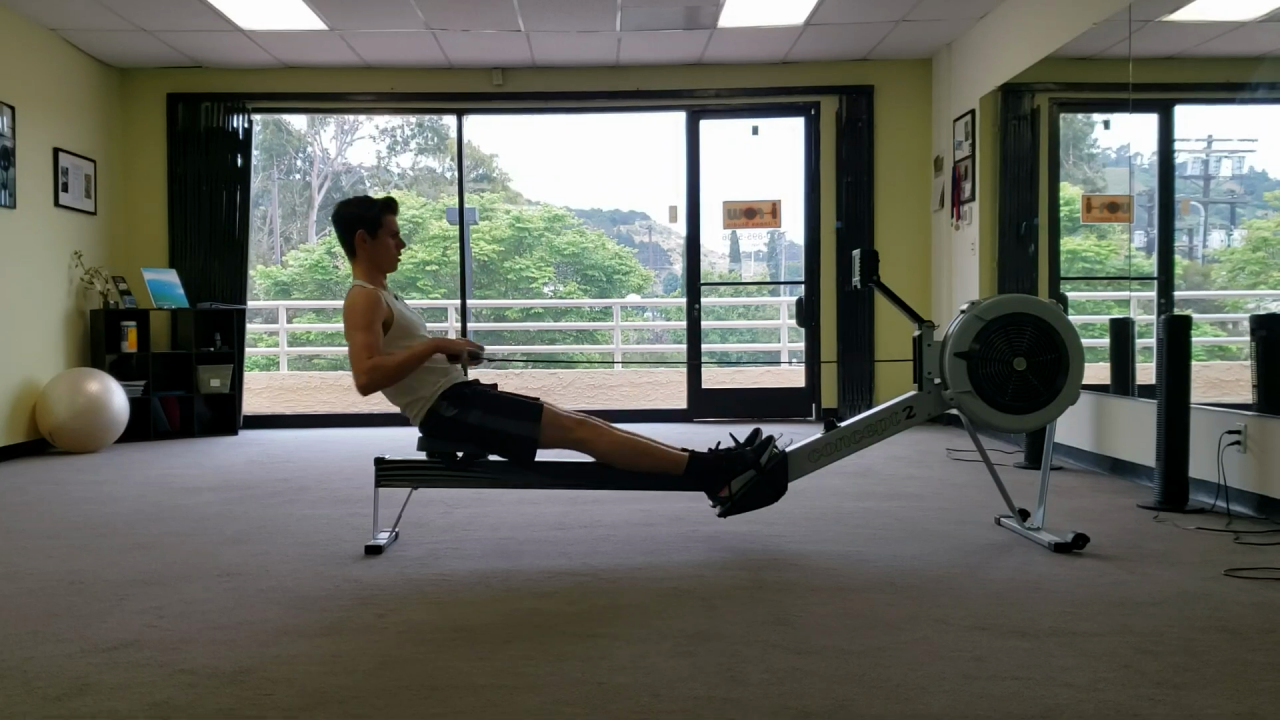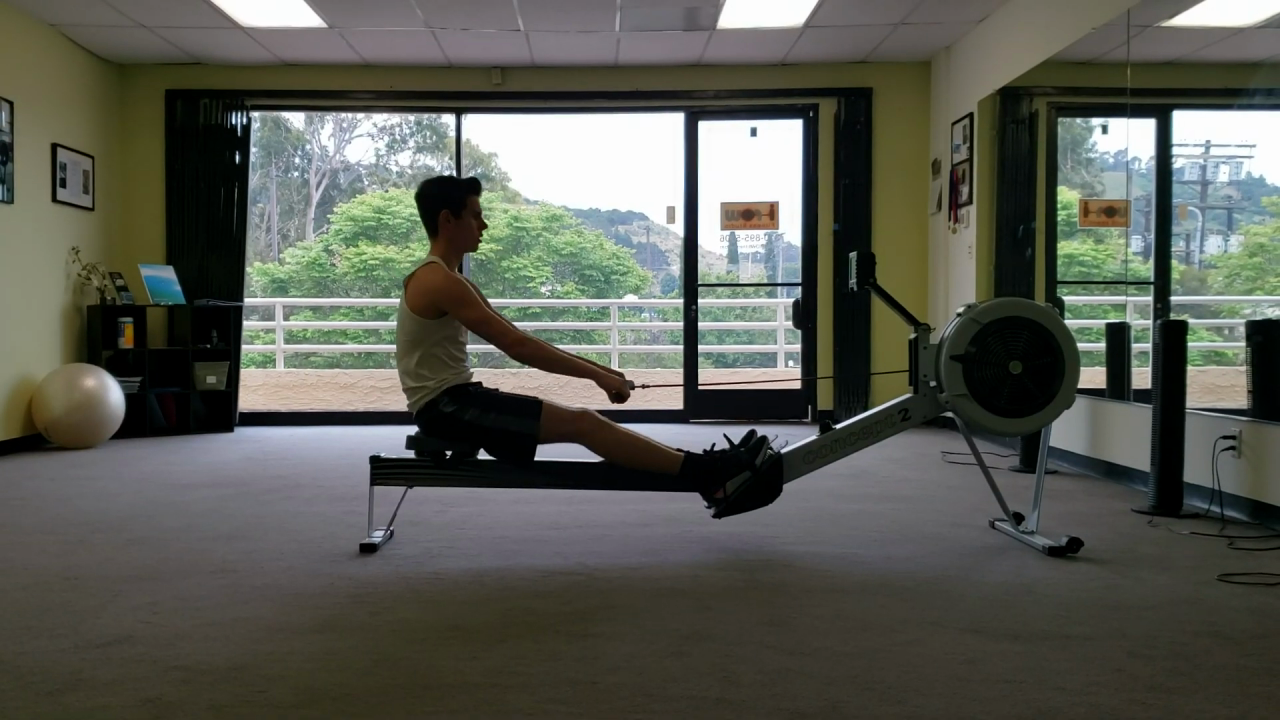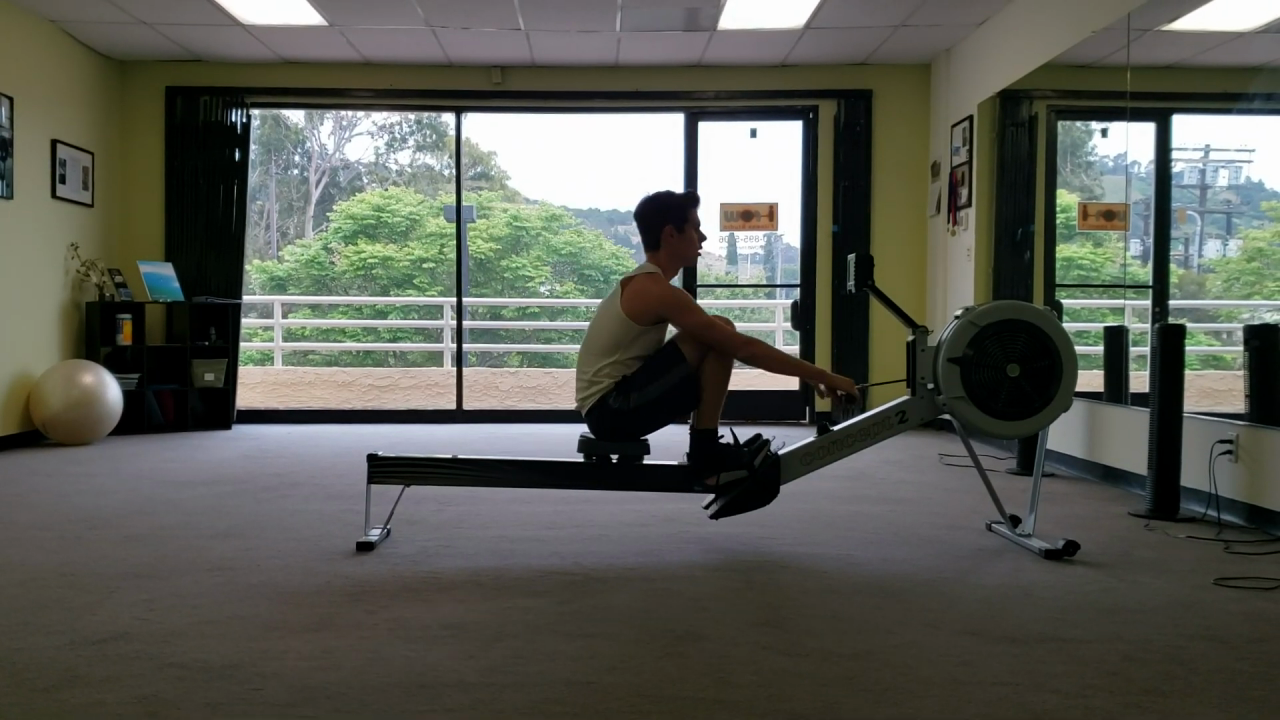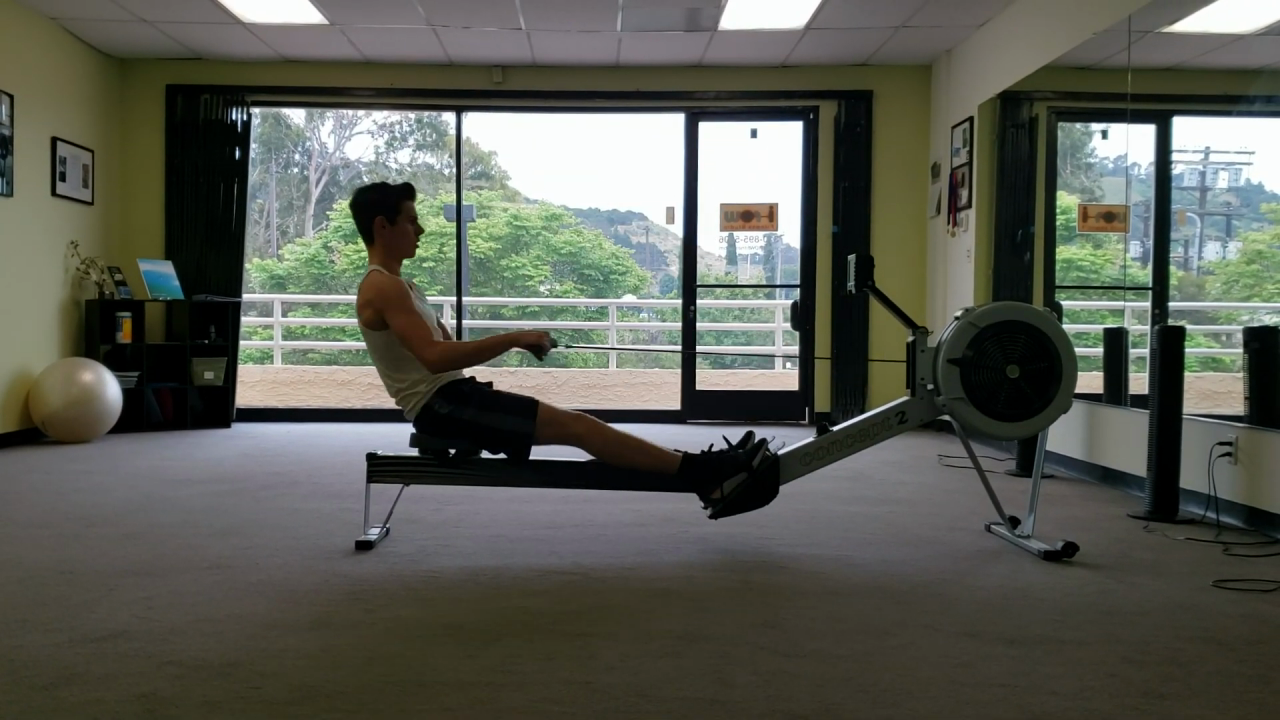
dt=1s
person 1, frame 1
left shoulder: (381, 296)
right shoulder: (365, 300)
right elbow: (367, 379)
left wrist: (451, 350)
right wrist: (435, 345)
left hip: (456, 398)
right hip: (445, 410)
left knee: (584, 422)
right knee: (577, 431)
left ankle: (704, 464)
right ankle: (706, 471)
person 1, frame 2
left shoulder: (448, 280)
right shoulder: (437, 281)
left elbow: (518, 340)
right elbow: (518, 347)
left wrist: (592, 367)
right wrist: (596, 375)
left hip: (458, 400)
right hip: (445, 408)
left knee: (585, 420)
right knee: (581, 423)
left ankle: (704, 469)
right ankle: (704, 472)
person 1, frame 3
left shoulder: (643, 283)
right shoulder: (656, 291)
right elbow: (745, 348)
right wrist: (823, 376)
left hip: (612, 405)
right hip: (612, 411)
left knee: (720, 335)
right knee: (723, 333)
left ankle: (707, 454)
right ankle: (706, 451)
person 1, frame 4
left shoulder: (392, 284)
right shoulder: (382, 287)
left elbow: (442, 346)
right elbow: (438, 358)
left wrist: (516, 339)
right wrist: (511, 338)
left hip: (450, 398)
right hip: (440, 406)
left knee: (575, 421)
right knee: (574, 426)
left ankle: (700, 468)
right ankle: (701, 473)
